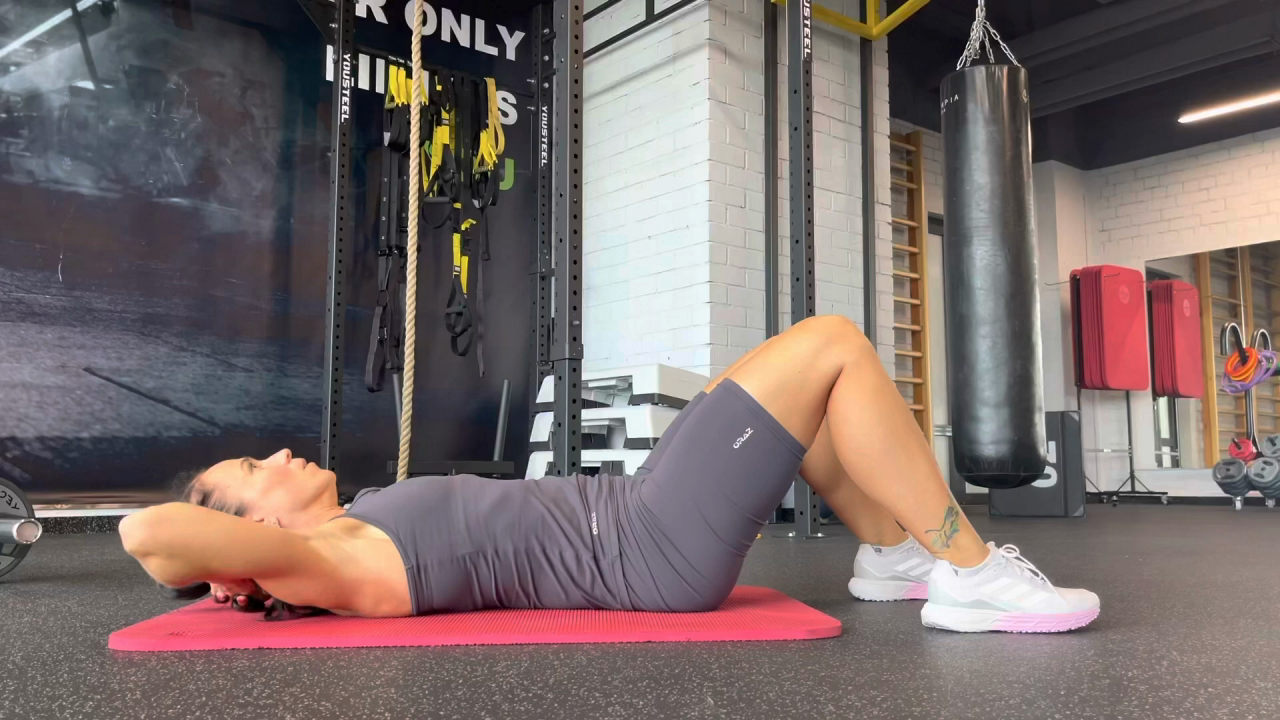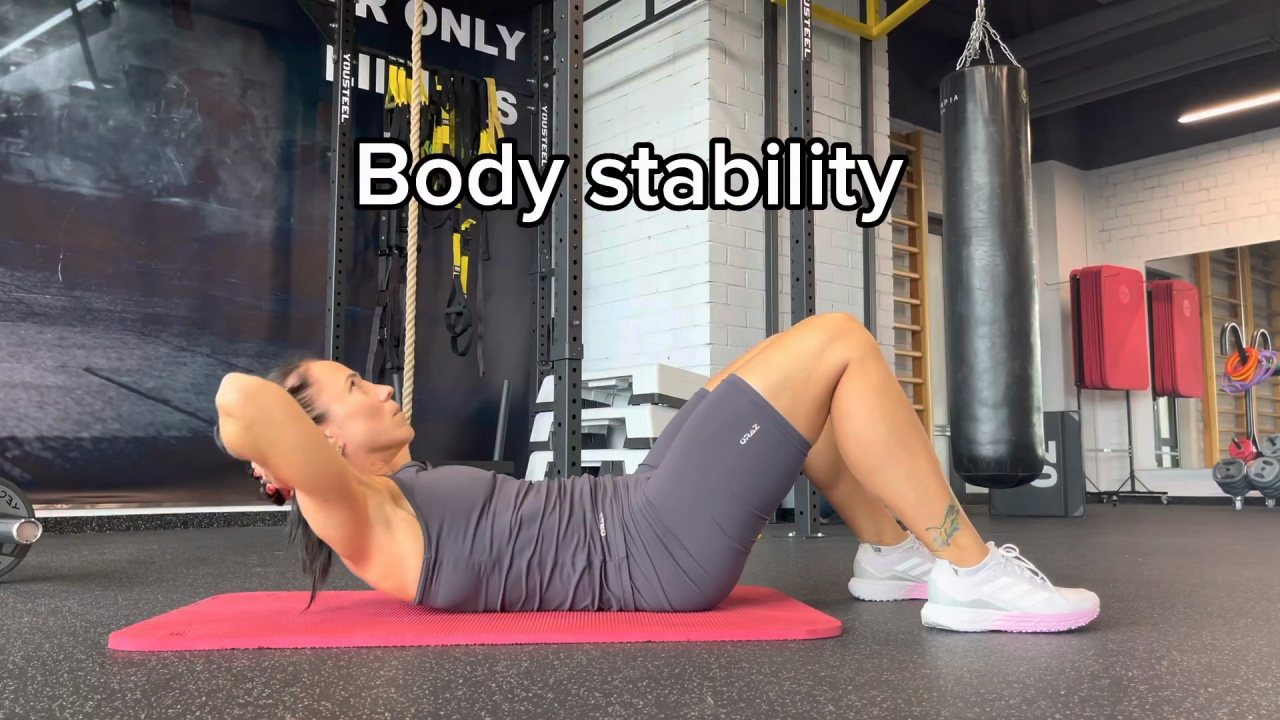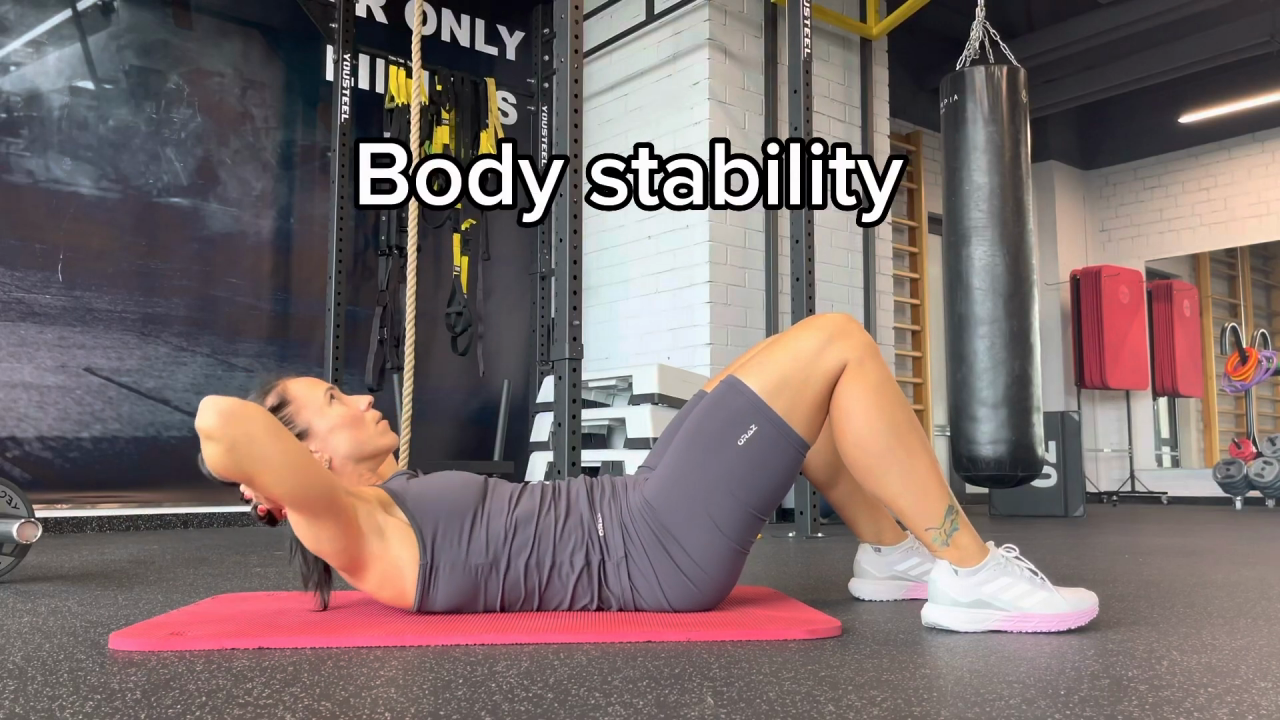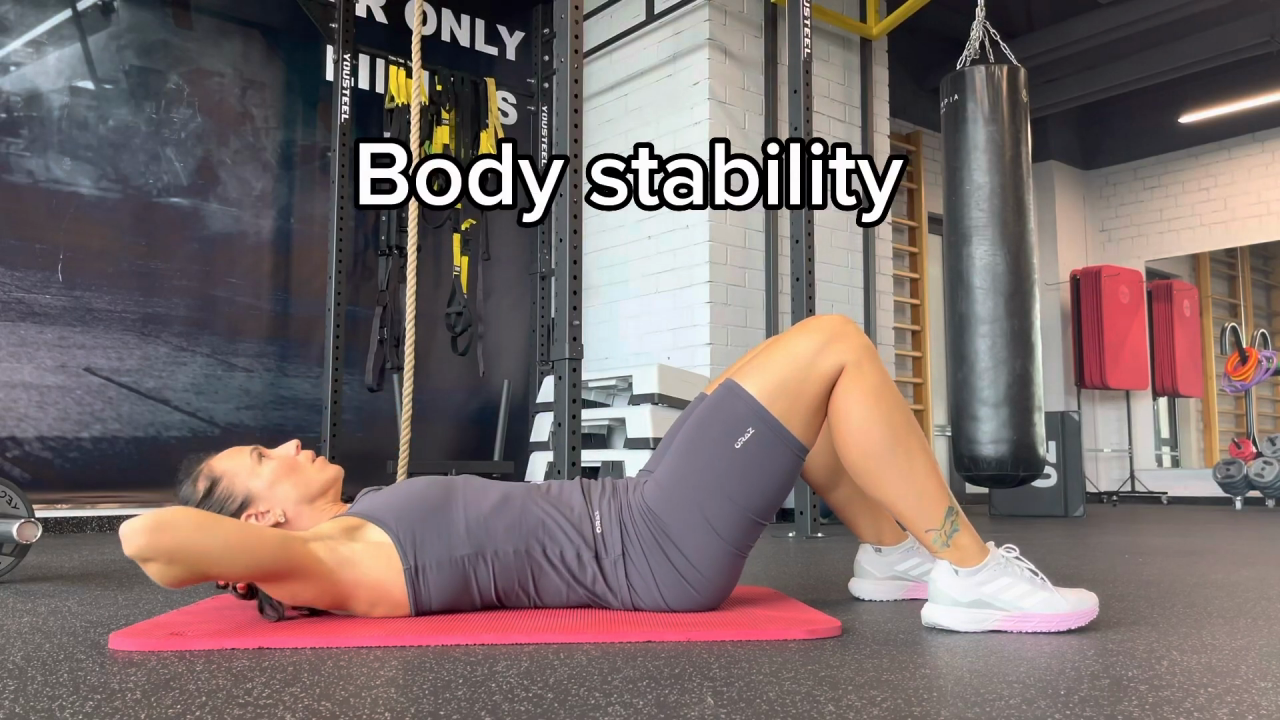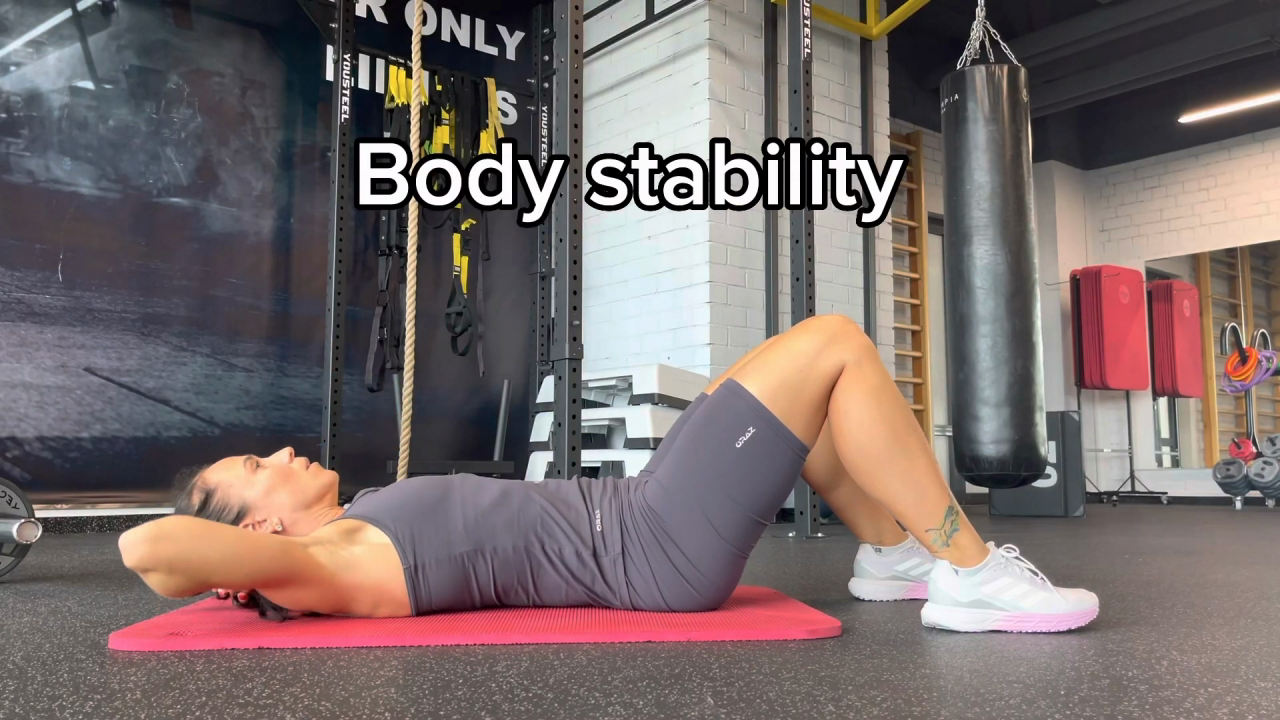
dt=0.5s
person 1, frame 1
left shoulder: (358, 536)
right shoulder: (342, 567)
right elbow: (149, 532)
right wrist: (203, 546)
left hip: (630, 518)
right hip: (657, 551)
left knee: (809, 373)
right knee: (836, 346)
left ankle: (891, 555)
right ankle: (972, 576)
person 1, frame 2
left shoulder: (393, 504)
right shoulder: (367, 522)
right elbow: (239, 397)
right wrist: (281, 435)
left hip: (636, 515)
right hip: (658, 554)
left knee: (816, 374)
right knee: (839, 342)
left ankle: (891, 555)
right ankle: (971, 577)
person 1, frame 3
left shoulder: (385, 510)
right shoulder: (360, 537)
right elbow: (217, 419)
right wrist: (264, 469)
left hip: (640, 522)
right hip: (658, 553)
left knee: (811, 373)
right knee: (840, 343)
left ankle: (892, 556)
right ankle: (973, 576)
person 1, frame 4
left shoulder: (356, 529)
right shoulder: (337, 563)
right elbow: (145, 535)
right wrist: (239, 550)
left hip: (632, 516)
right hip: (657, 551)
left knee: (809, 373)
right knee: (837, 344)
left ankle: (890, 554)
right ankle: (973, 576)
person 1, frame 5
left shoulder: (352, 535)
right shoulder: (336, 571)
right elbow: (149, 546)
right wrist: (219, 567)
left hip: (632, 519)
right hip: (658, 550)
left knee: (810, 377)
right knee: (838, 344)
left ankle: (892, 556)
right ankle: (972, 577)
